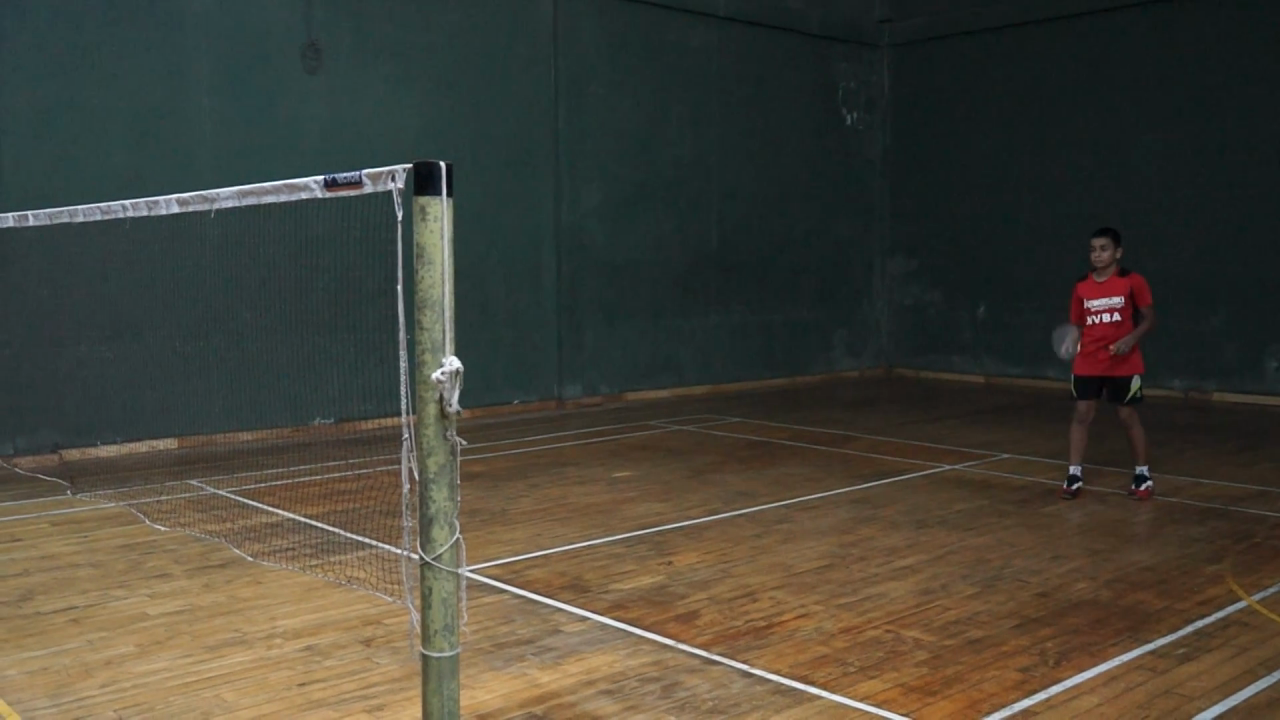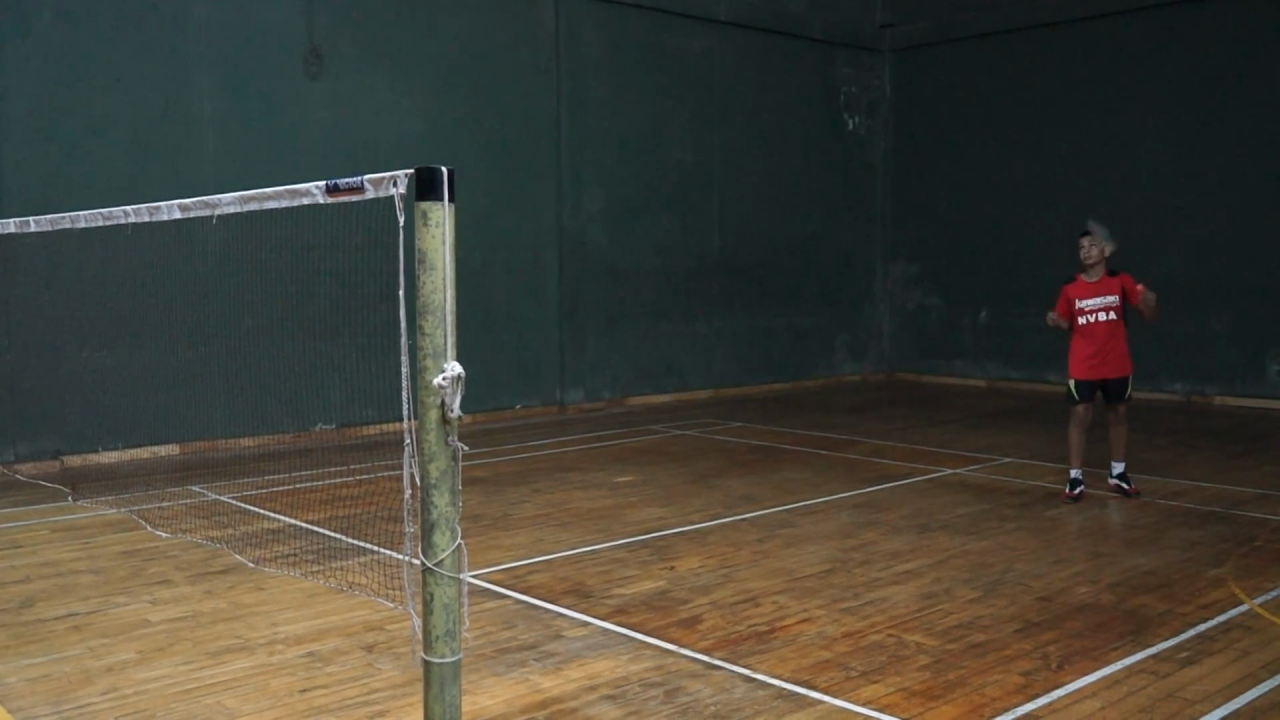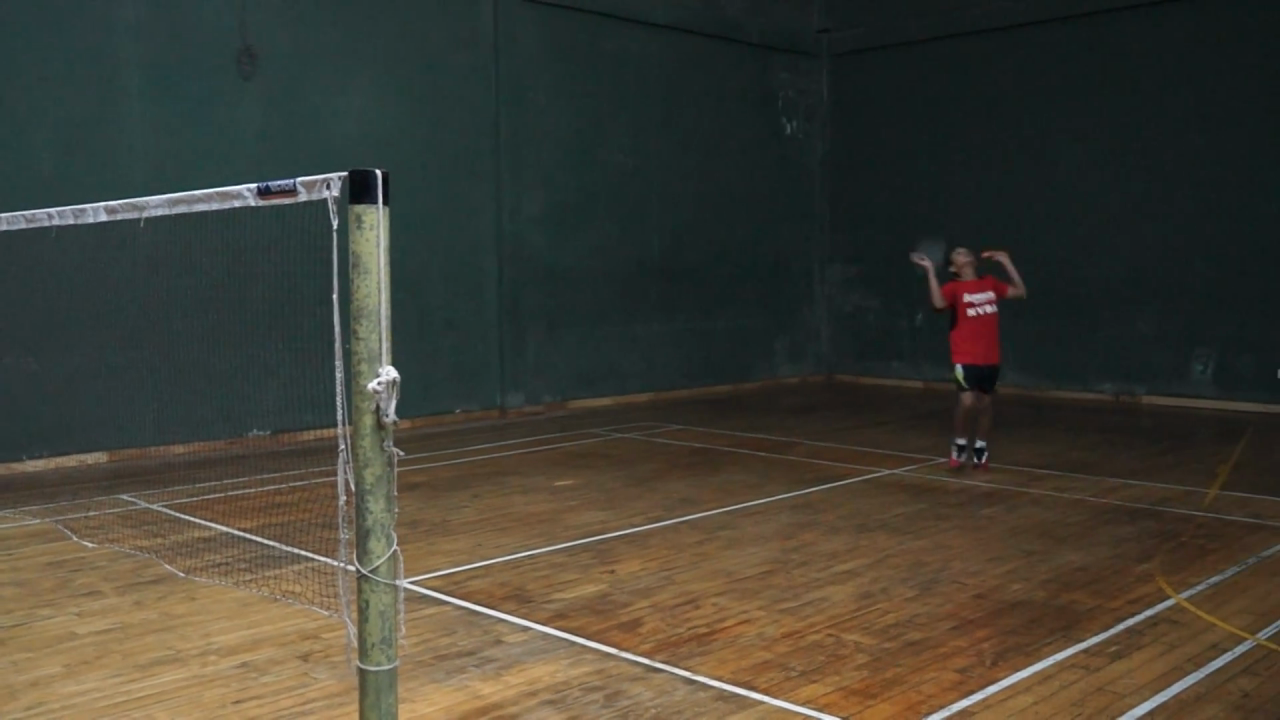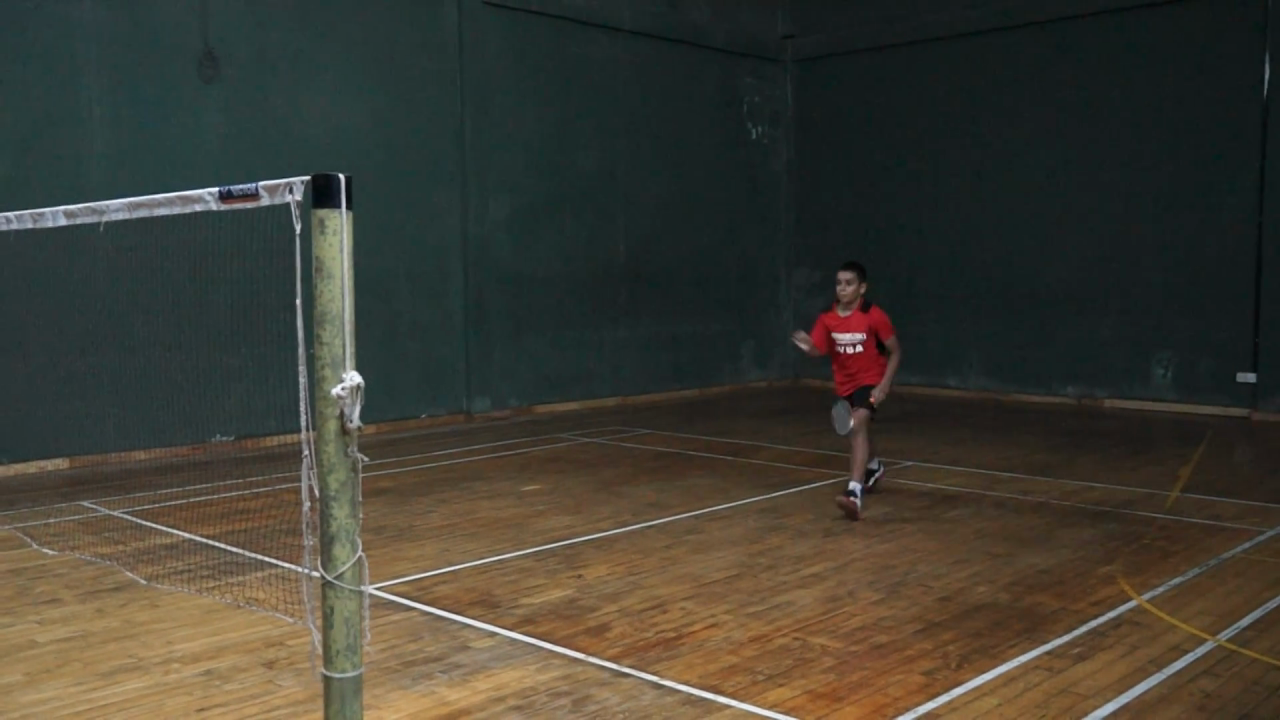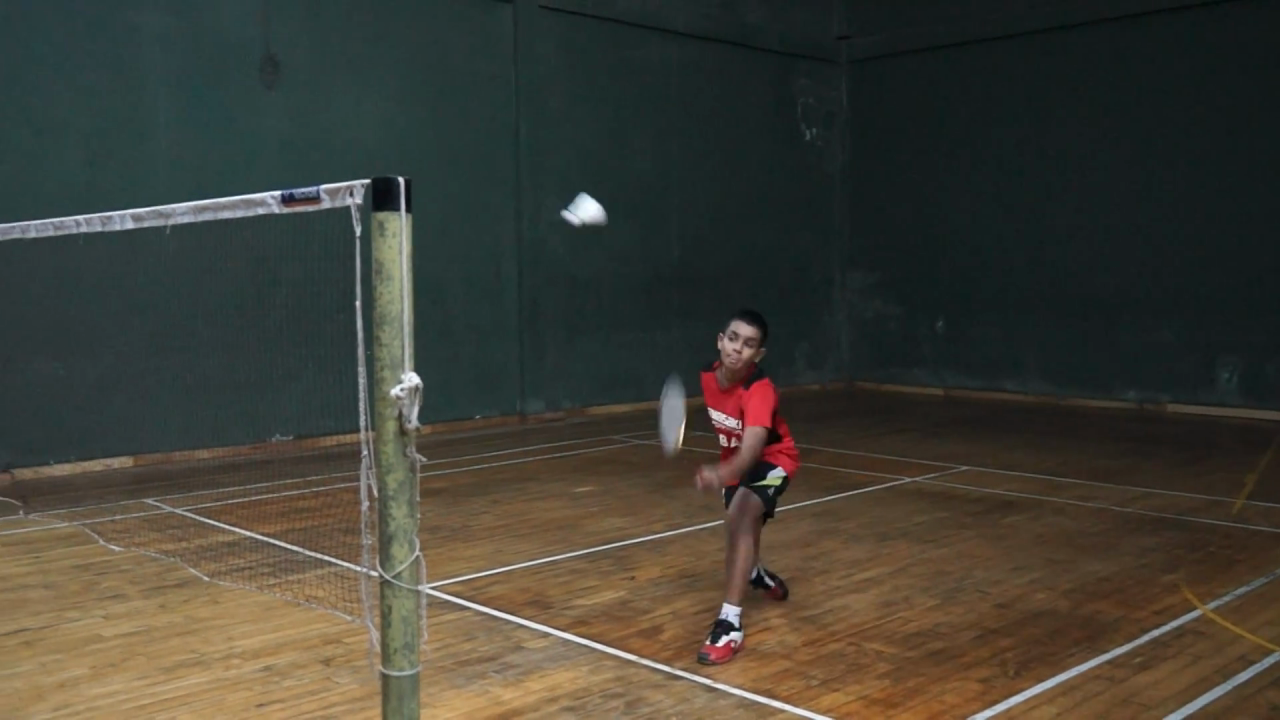
dt=1s
person 1, frame 1
left shoulder: (1133, 282)
right shoulder: (1082, 286)
left elbow: (1148, 319)
left wrist: (1130, 340)
left hip: (1123, 363)
right hip: (1087, 363)
left knee: (1128, 416)
right knee: (1081, 415)
left ankle: (1142, 474)
right ankle: (1074, 474)
person 1, frame 2
left shoulder: (1122, 281)
right shoulder: (1070, 288)
left elbow: (1148, 314)
right elbow: (1065, 323)
left wrist: (1149, 304)
right wrist: (1056, 321)
left hip: (1117, 365)
right hip: (1082, 366)
left knee: (1118, 416)
right knee: (1079, 417)
left ankle: (1117, 473)
right ankle: (1075, 478)
person 1, frame 3
left shoulder: (990, 282)
right shoulder: (953, 287)
left elbow: (1020, 292)
right elbow: (939, 303)
left wrist: (1006, 263)
right wrist: (930, 270)
left hip: (991, 357)
right hip: (965, 357)
left knee: (985, 403)
right knee: (967, 402)
left ankle: (981, 447)
right ankle: (960, 445)
person 1, frame 4
left shoulder: (874, 316)
right shoulder: (827, 318)
left elbow: (895, 352)
right elbow: (819, 351)
left wrist: (885, 384)
right wrist: (807, 346)
left hip: (871, 381)
right hip: (844, 384)
left knee: (857, 426)
right knee: (854, 432)
left ankle: (854, 493)
right ankle: (874, 468)
person 1, frame 5
left shoulder: (760, 391)
right shoulder: (710, 375)
left elbow: (752, 449)
left wrist: (720, 473)
left hip: (772, 459)
right hip: (736, 467)
left knee: (740, 521)
right knee: (743, 533)
left ankle: (730, 622)
right ankle: (760, 577)
